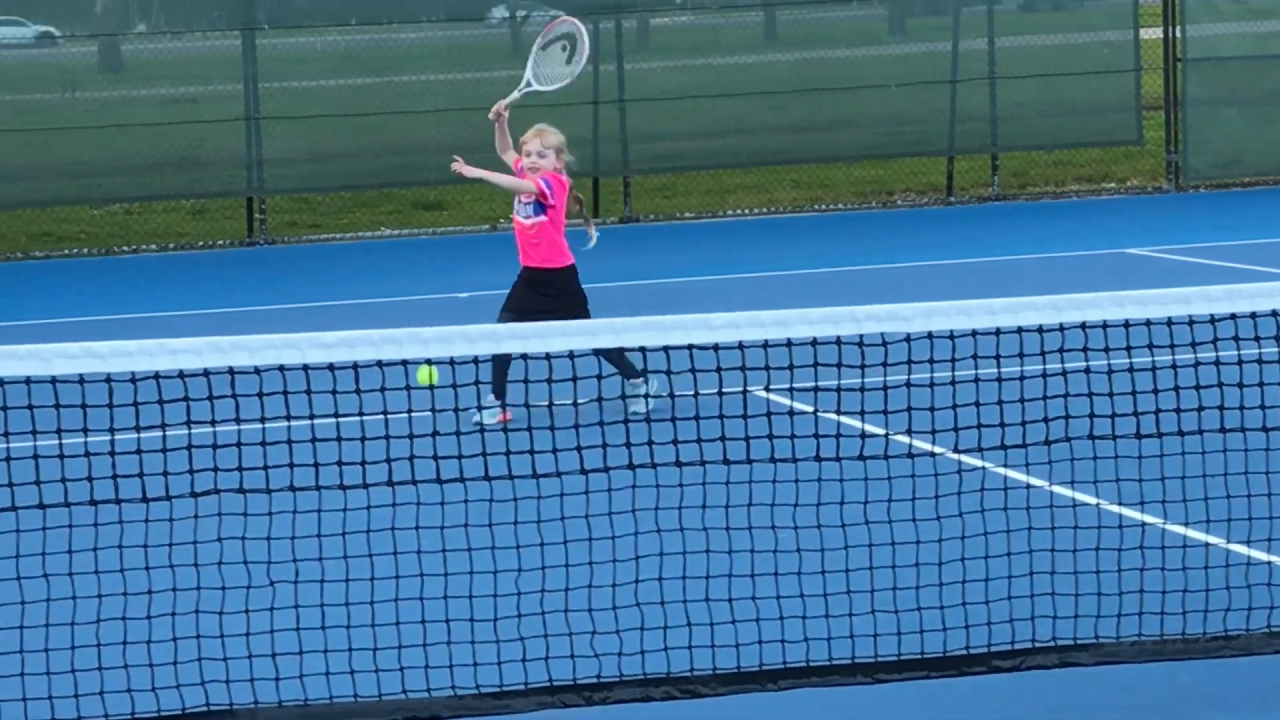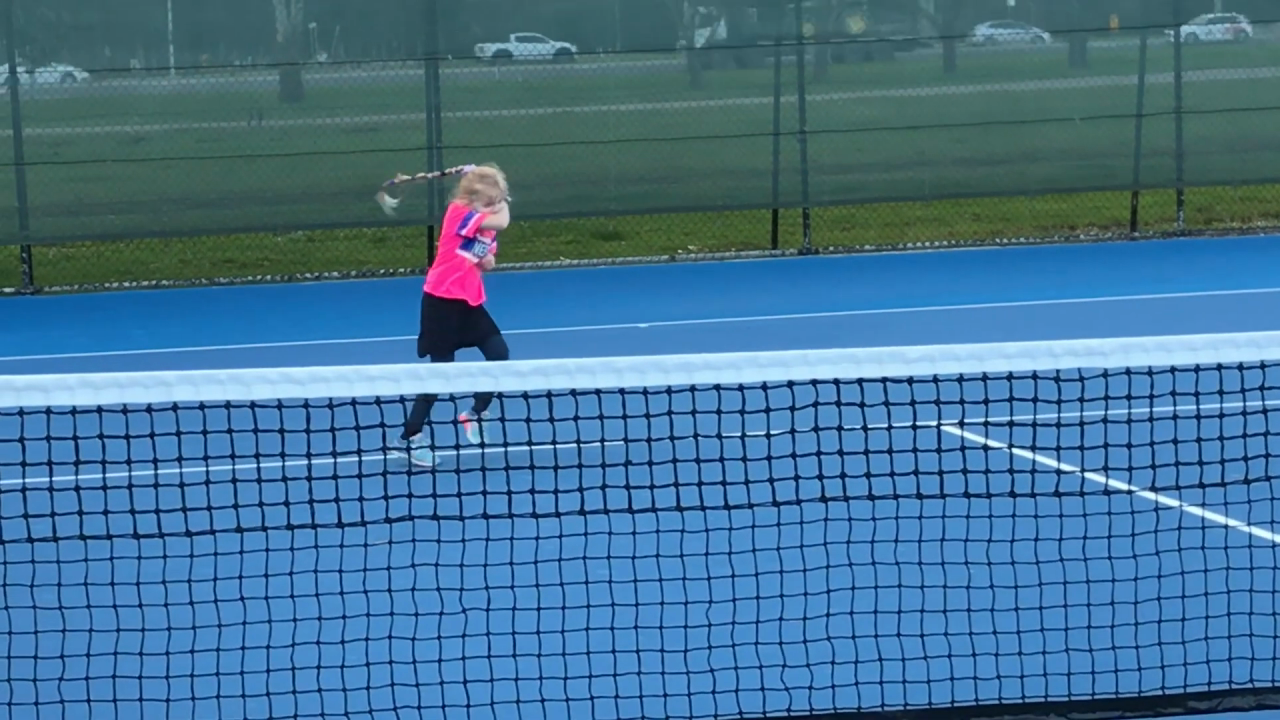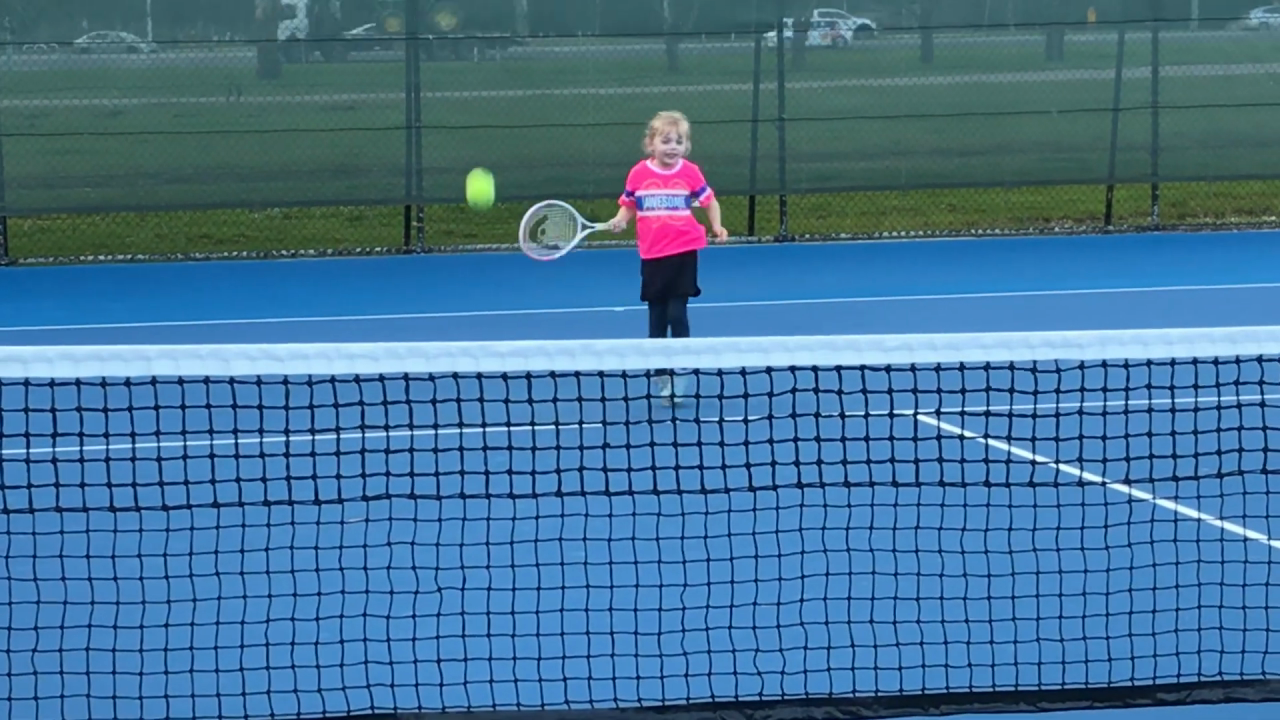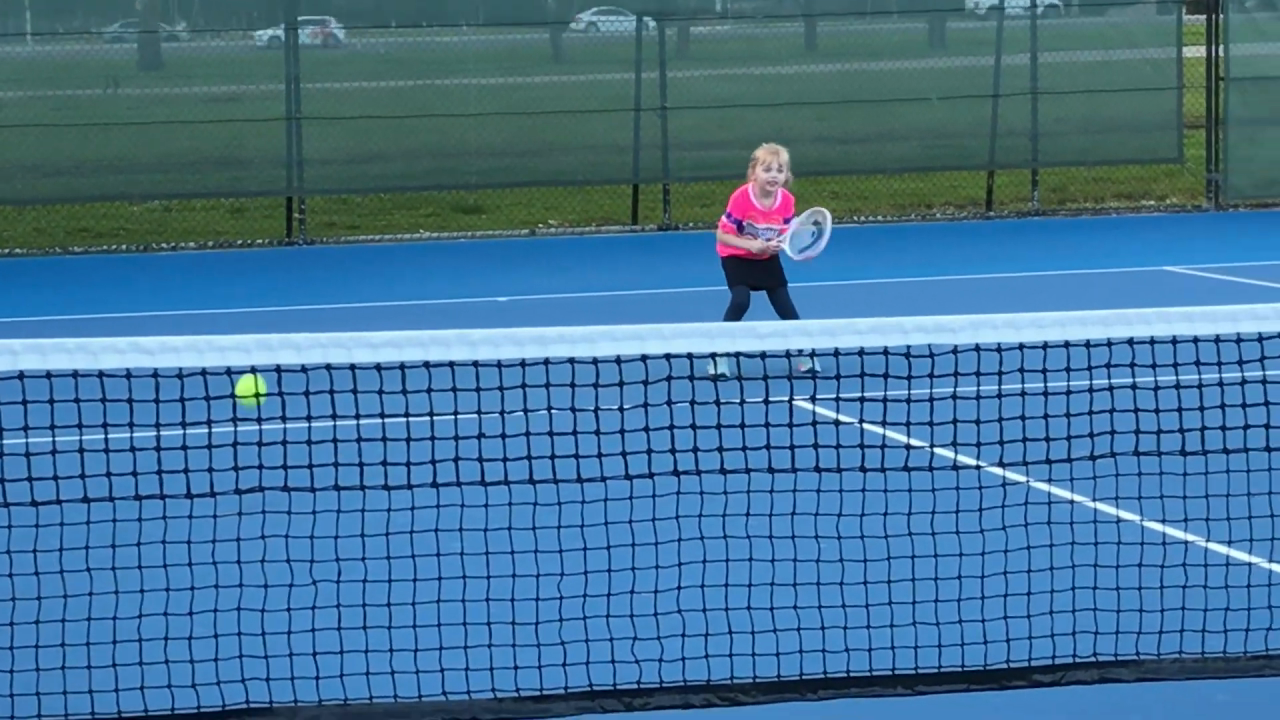
dt=1s
person 1, frame 1
left shoulder: (555, 182)
right shoulder: (529, 177)
left elbow: (517, 184)
right elbow: (505, 151)
left wrist: (476, 173)
right wrist: (499, 120)
left hip: (557, 273)
right hip: (533, 273)
left ankle: (637, 381)
right ankle: (496, 403)
person 1, frame 2
left shoulder: (485, 225)
right shoulder: (458, 211)
right elbow: (502, 221)
left wrist: (488, 260)
right wrist: (499, 207)
left hip: (470, 303)
right hip: (441, 301)
left knee: (500, 356)
left ankle: (475, 413)
right ankle: (411, 437)
person 1, frame 3
left shoulder: (690, 172)
right shoulder: (638, 173)
left elbow: (709, 200)
right elbow: (628, 207)
left wrist: (716, 225)
right wrist: (619, 221)
left hip: (683, 253)
right hip: (652, 257)
left knee: (676, 312)
right knee: (656, 318)
left ankle: (678, 374)
right ankle: (665, 377)
person 1, frame 4
left shoulder: (787, 201)
right shoulder: (740, 198)
left elbow: (785, 235)
right elbow: (722, 236)
left wrist: (778, 243)
right wrist: (751, 245)
left hip: (766, 258)
right hip: (736, 257)
left knee: (784, 306)
right knee: (741, 300)
left ankle: (804, 355)
right ankle: (720, 356)
